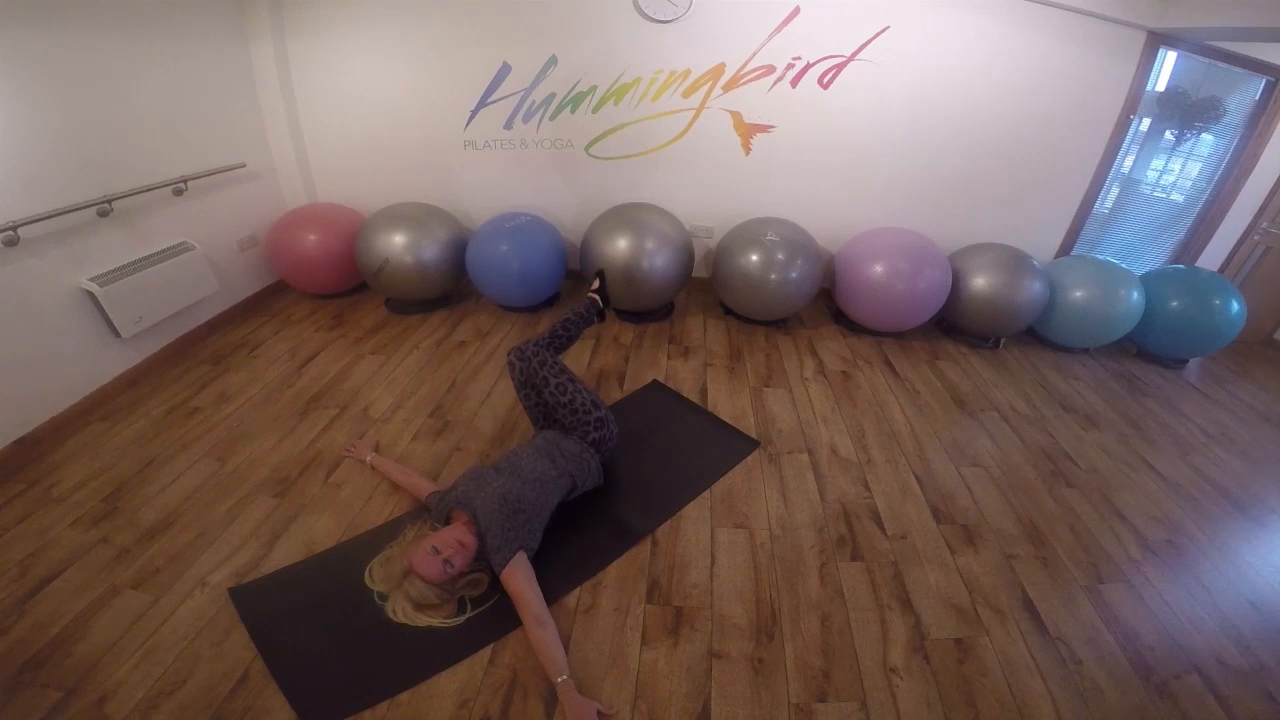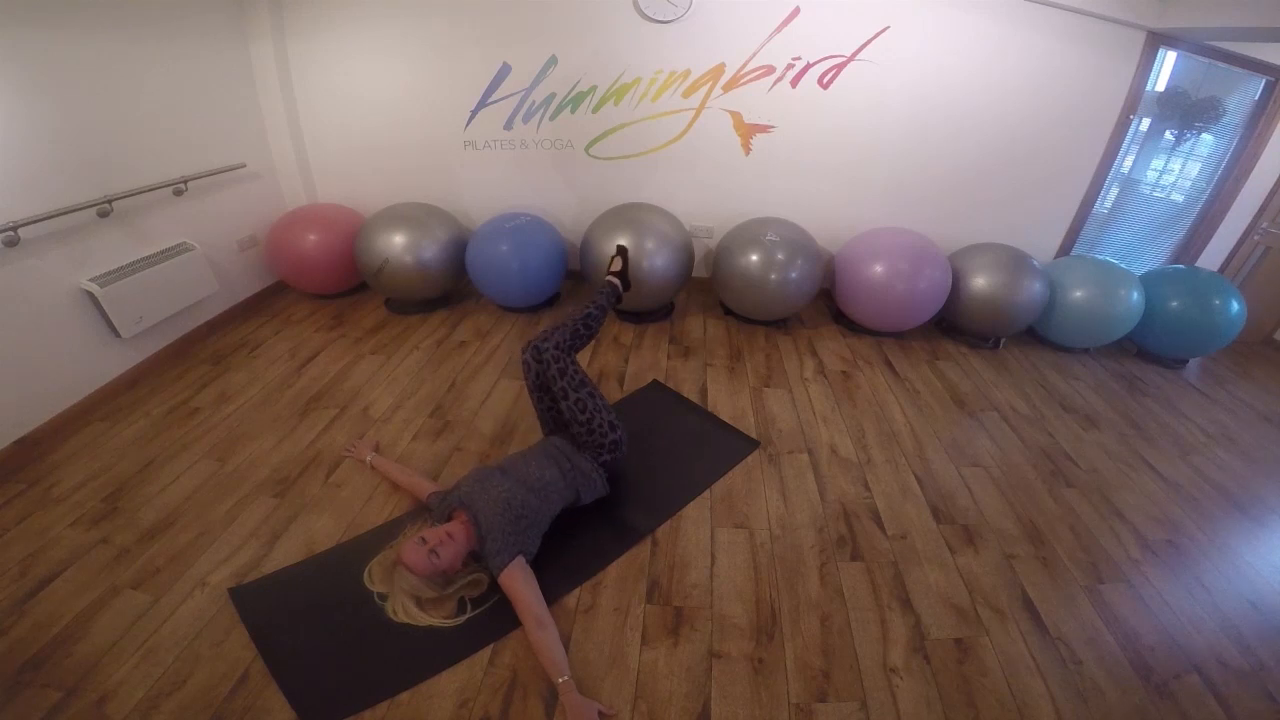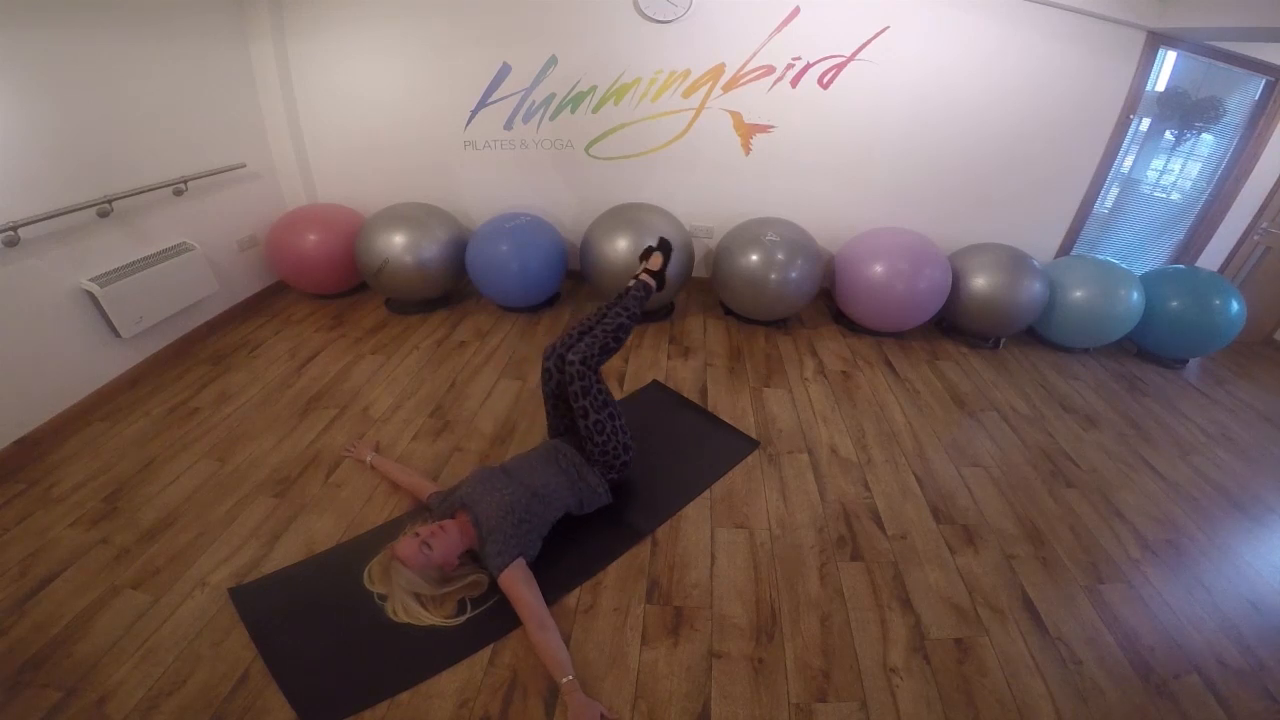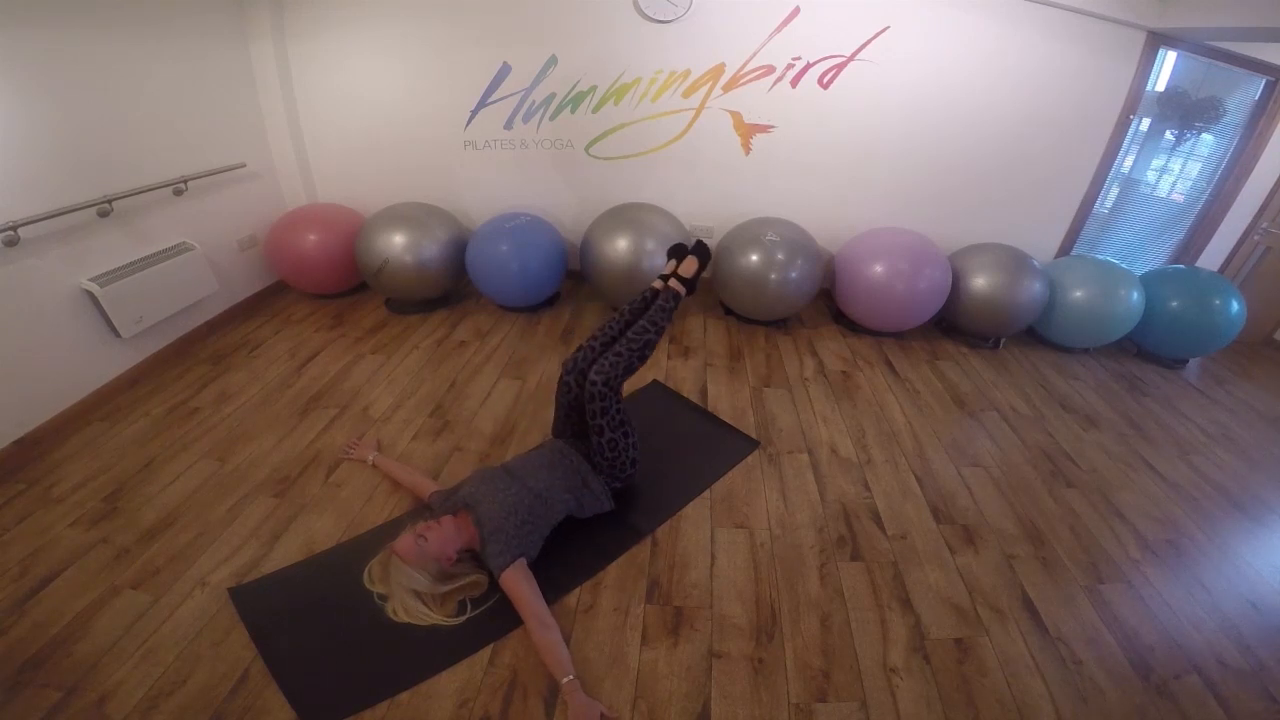
dt=0.5s
person 1, frame 1
left shoulder: (444, 509)
right shoulder: (497, 546)
left elbow: (412, 477)
right elbow: (537, 621)
left wrist: (370, 456)
left hip: (550, 443)
right hip: (584, 447)
left knee: (522, 355)
left ankle: (595, 303)
right ankle: (595, 302)
person 1, frame 2
left shoulder: (446, 508)
right shoulder: (496, 549)
left elbow: (413, 478)
right elbow: (537, 622)
left wrist: (370, 456)
left hip: (556, 448)
right hip: (590, 459)
left knee: (539, 352)
right knee: (548, 353)
left ankle: (613, 285)
right ankle: (613, 285)
person 1, frame 3
left shoulder: (449, 508)
right shoulder: (495, 549)
left elbow: (415, 479)
right elbow: (539, 622)
left wrist: (371, 457)
left hip: (560, 451)
right hip: (596, 471)
left knee: (560, 358)
right knee: (577, 363)
left ankle: (641, 283)
right ankle: (648, 283)
person 1, frame 4
left shoulder: (450, 507)
right shoulder: (496, 549)
left elbow: (416, 477)
right elbow: (539, 621)
left wrist: (372, 456)
left hip: (563, 451)
right hip: (600, 475)
left knee: (580, 370)
right knee: (600, 379)
left ankle: (667, 284)
right ankle: (676, 289)
